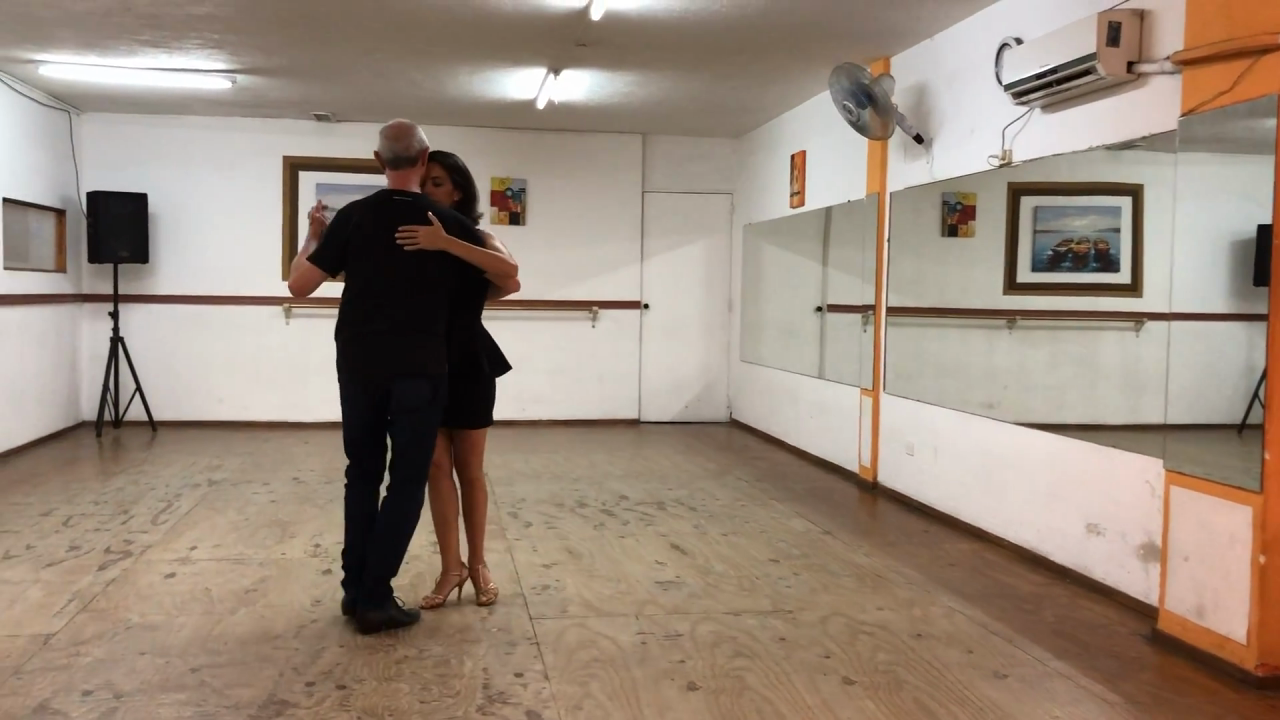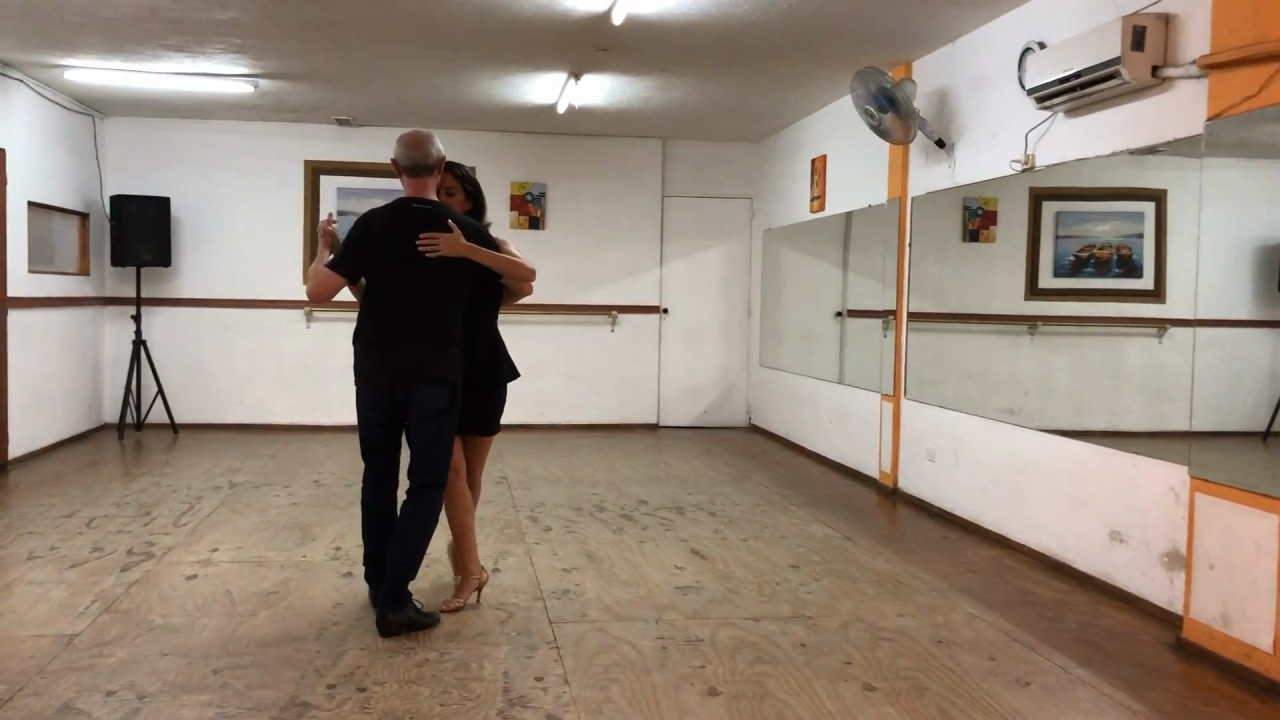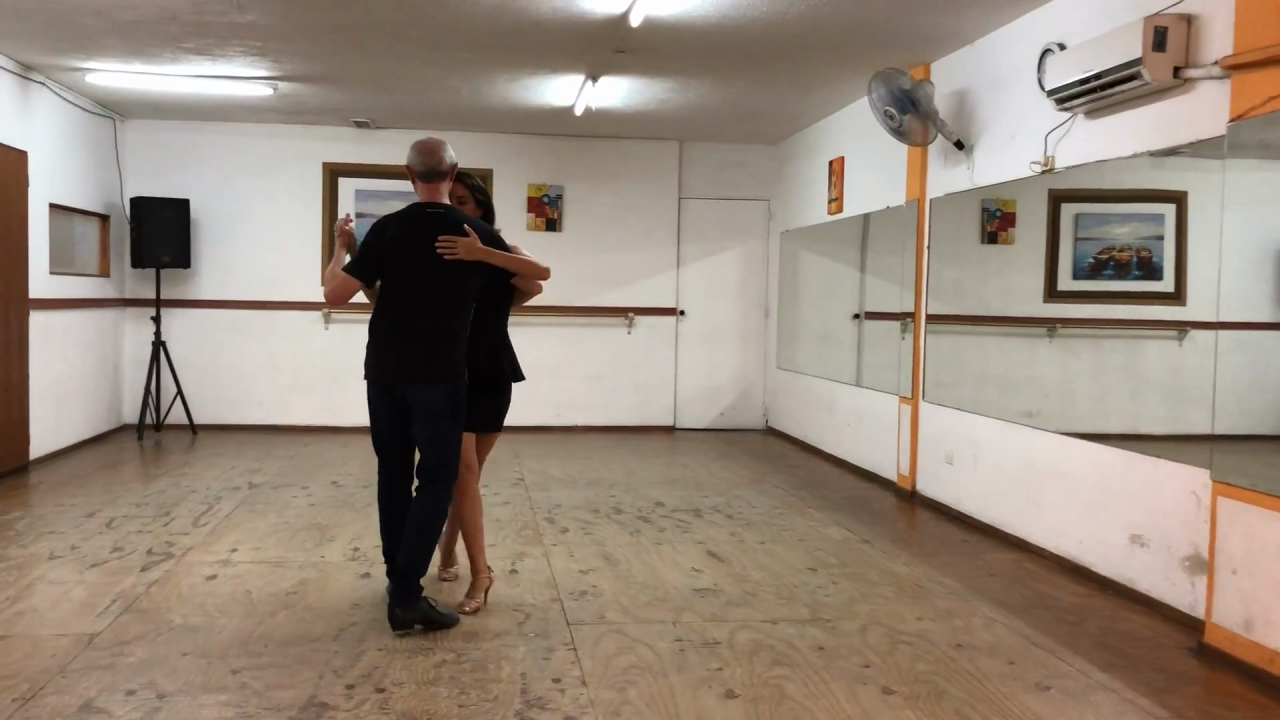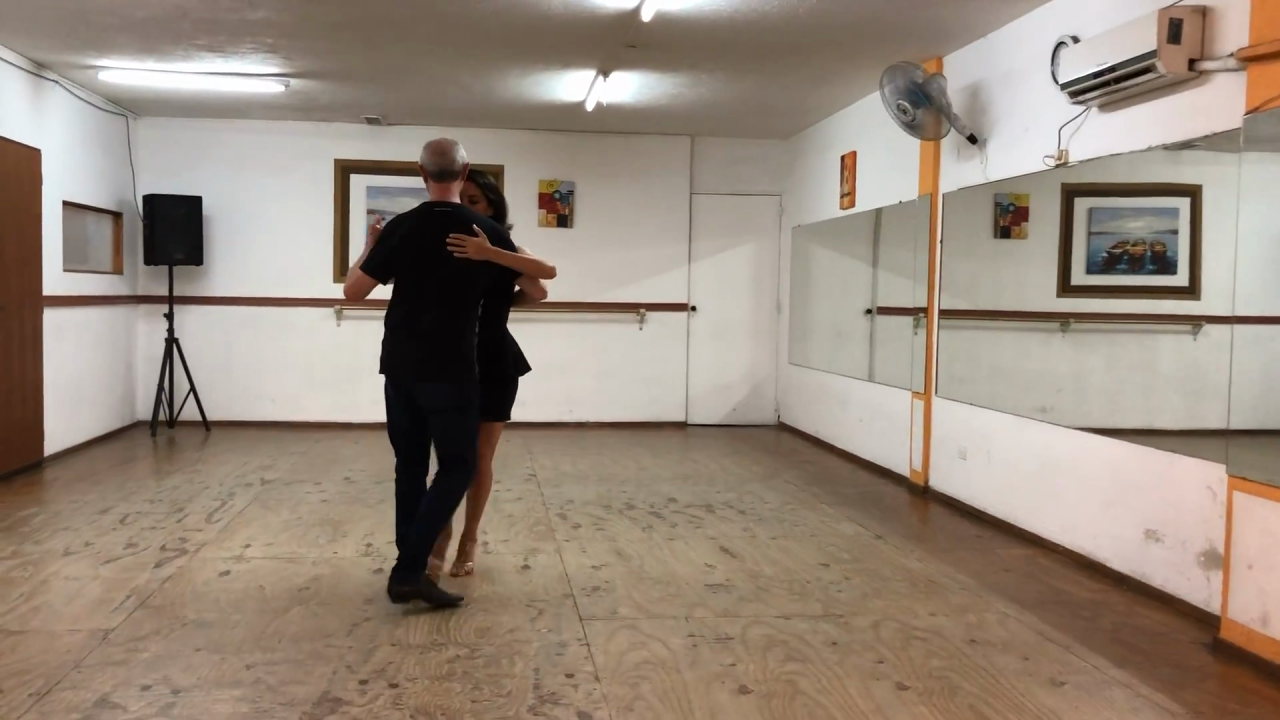
dt=0.3s
person 1, frame 1
left shoulder: (353, 217)
right shoulder: (449, 224)
left elbow: (298, 285)
left wrist: (313, 238)
right wrist: (481, 239)
left hip: (359, 367)
right hip: (418, 370)
left knee: (362, 473)
right knee: (407, 480)
left ankle: (355, 589)
right ankle: (375, 598)
person 1, frame 2
left shoulder: (373, 224)
right shoulder: (467, 232)
left elbow: (317, 292)
left wrist: (325, 248)
left hip: (376, 373)
right hip: (435, 376)
left knee: (378, 475)
right knee: (426, 484)
left ankle: (380, 584)
right ankle: (394, 601)
person 1, frame 3
left shoulder: (390, 229)
right shoulder: (478, 235)
left elbow: (336, 293)
left wrist: (341, 250)
left hip: (386, 371)
right hip: (439, 375)
left knee: (393, 474)
right knee: (435, 480)
left ankle: (400, 581)
right ankle: (406, 595)
person 1, frame 4
left shoulder: (401, 228)
right shoulder: (488, 233)
left elbow: (353, 291)
left wrist: (371, 246)
left hip: (399, 366)
right hip: (449, 371)
left knee: (409, 465)
right knee: (457, 467)
left ankle: (410, 567)
right ankle: (411, 569)
person 2, frame 1
left shoulder: (474, 239)
right shoulder: (413, 240)
left elbow: (509, 274)
left wrist: (442, 243)
left hip: (468, 364)
left knee: (467, 467)
right knee: (436, 466)
left ankle: (475, 563)
right ankle: (452, 568)
person 2, frame 2
left shoulder: (489, 248)
right shoulder: (417, 249)
left elbow: (525, 277)
left wrist: (464, 250)
left hip: (483, 370)
left knee: (471, 473)
right knee: (451, 471)
left ankle: (461, 550)
right ankle: (469, 568)
person 2, frame 3
left shoulder: (500, 253)
left elbow: (539, 276)
left wrist: (482, 254)
left hip: (493, 373)
left knee: (471, 469)
right knee: (462, 468)
left ankle: (450, 545)
right ankle: (480, 570)
person 2, frame 4
left shoulder: (507, 253)
right shoulder: (443, 250)
left elbow: (546, 272)
left wrist: (489, 254)
left hip: (497, 366)
left knee: (481, 460)
left ankle: (468, 540)
right ankle: (442, 537)
